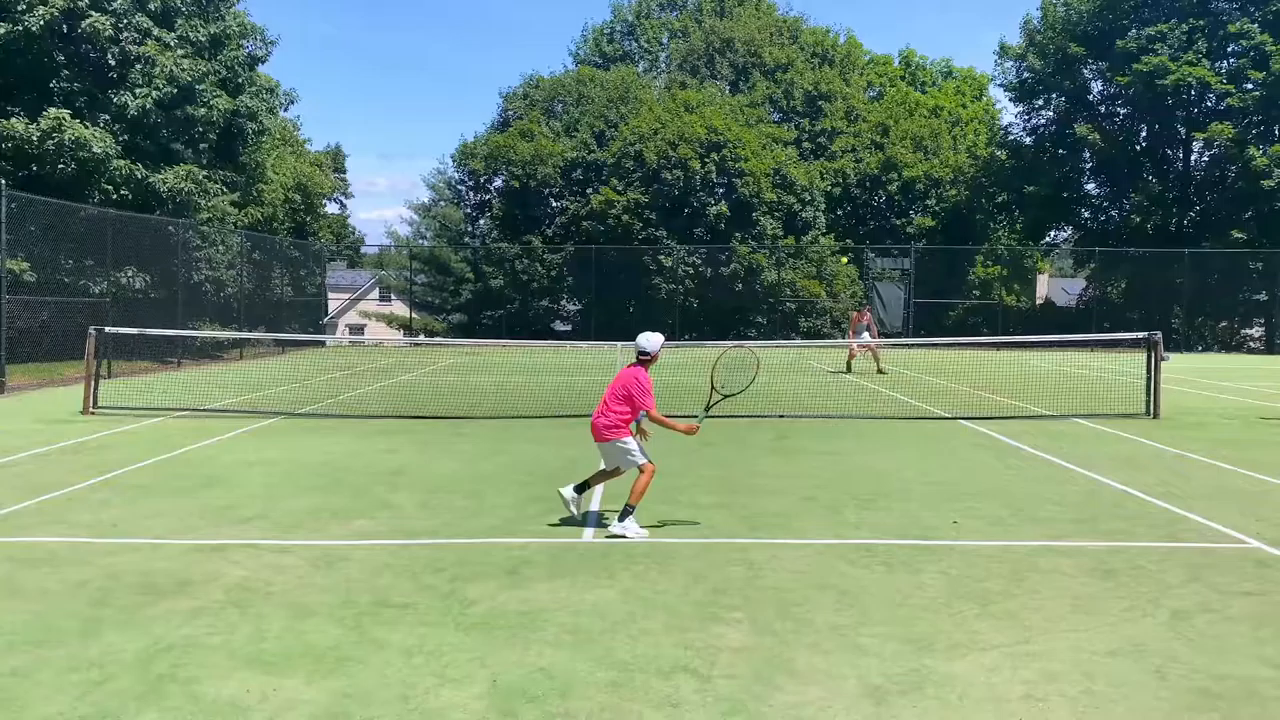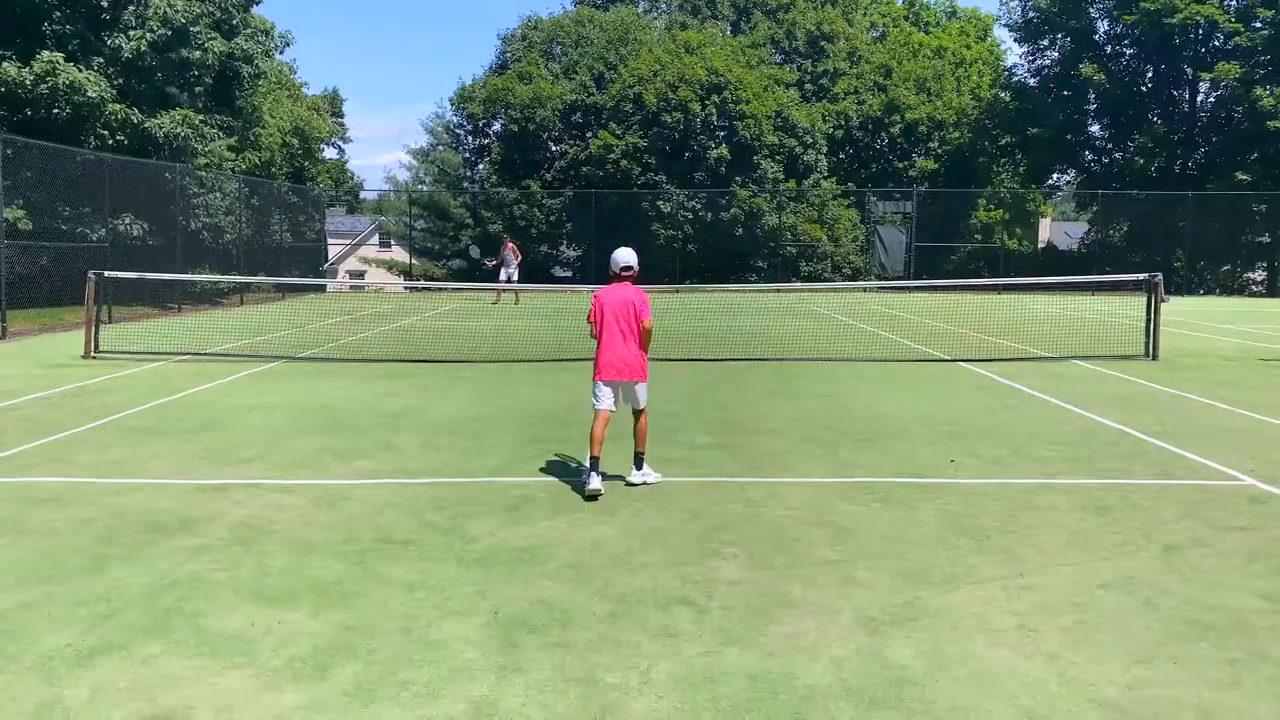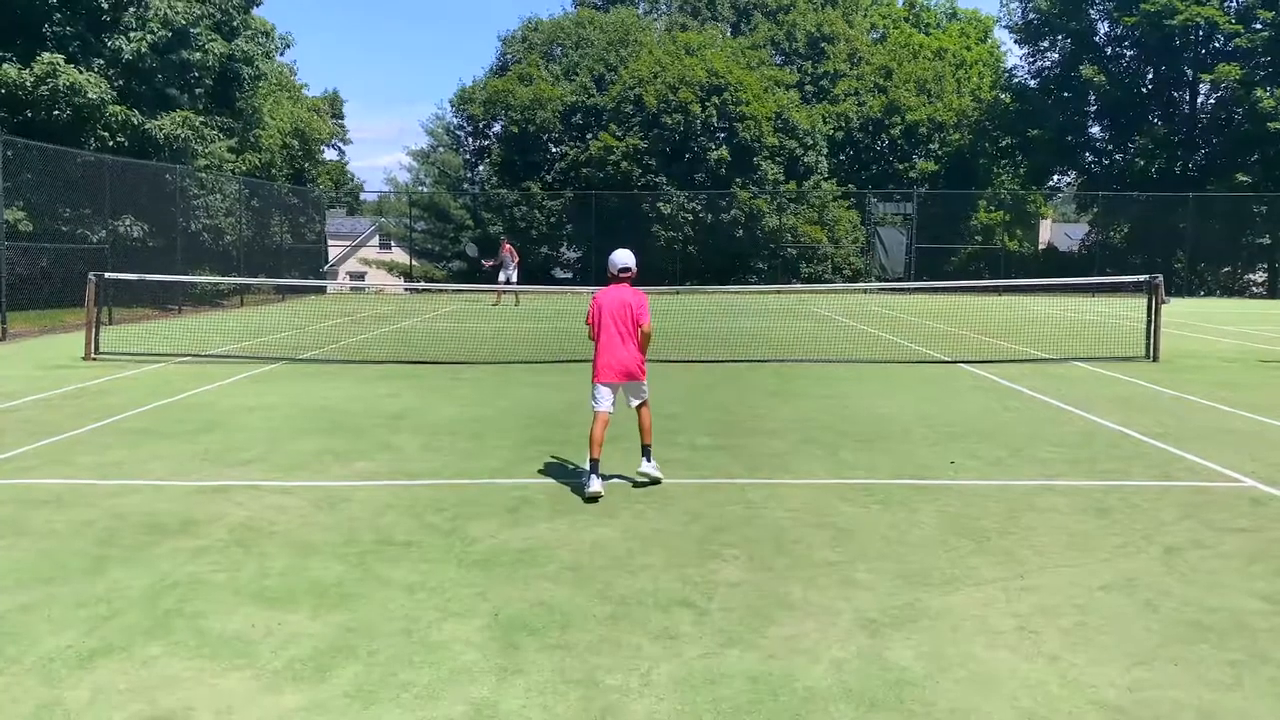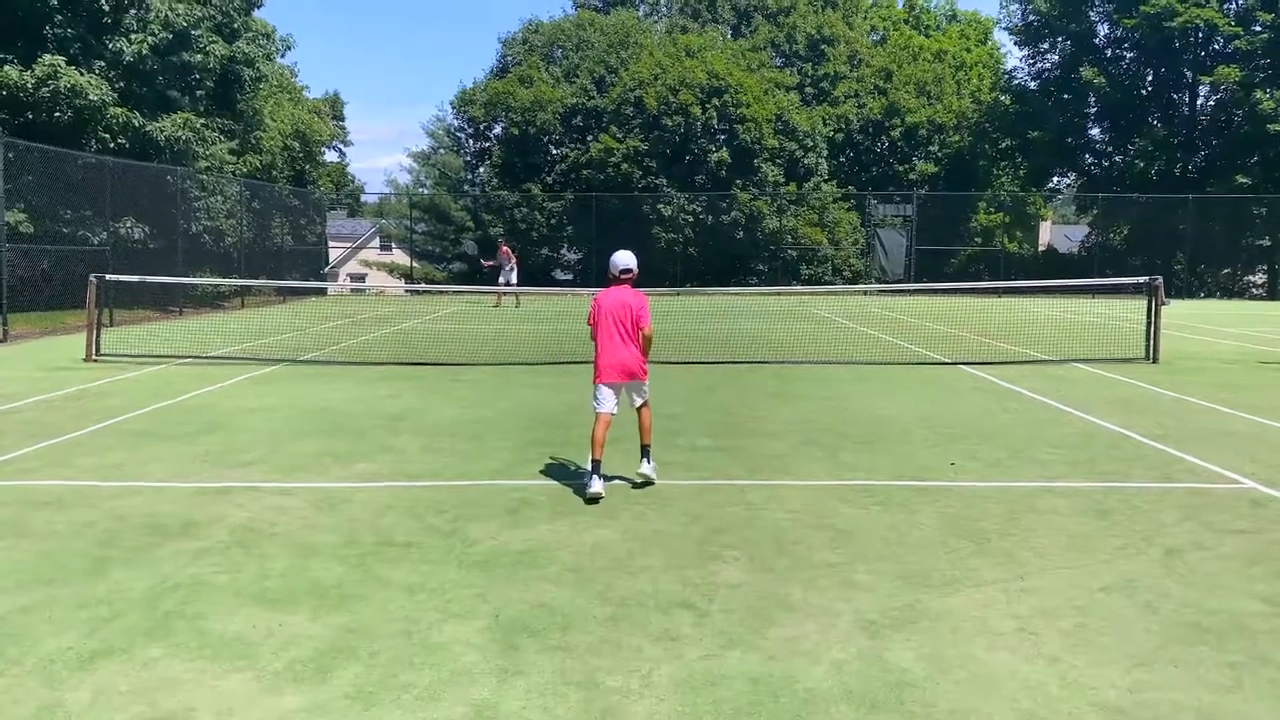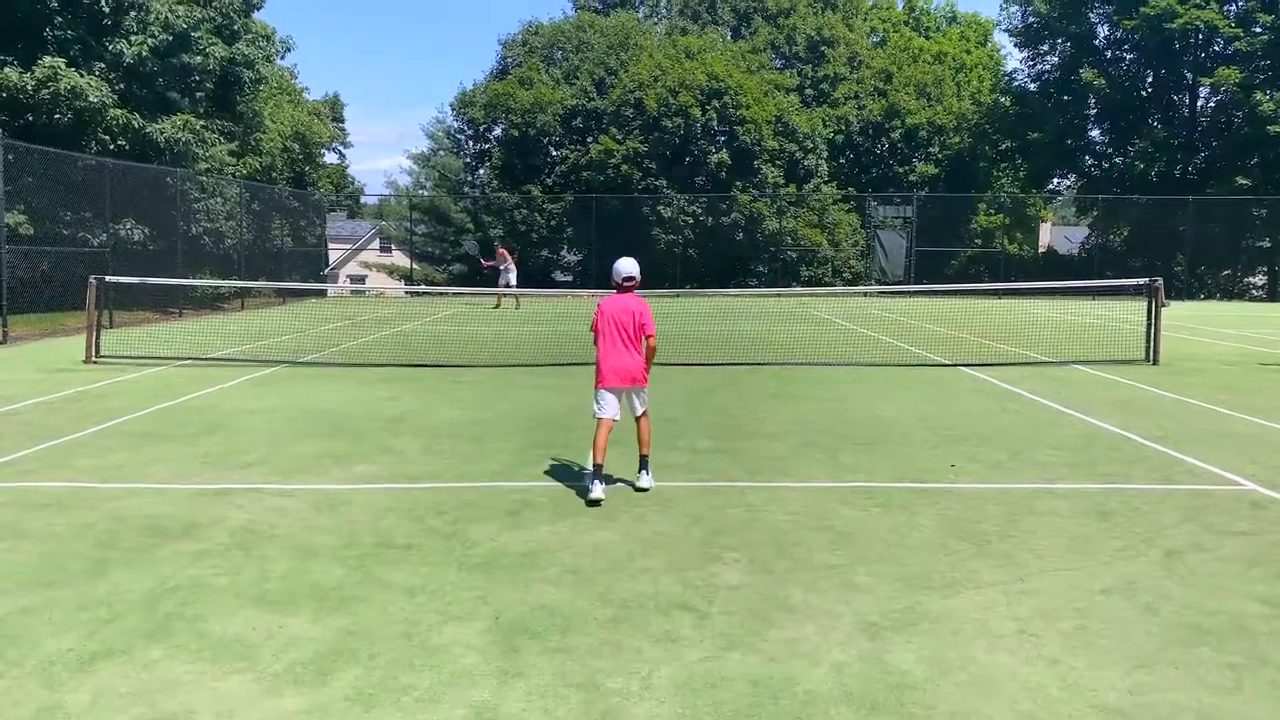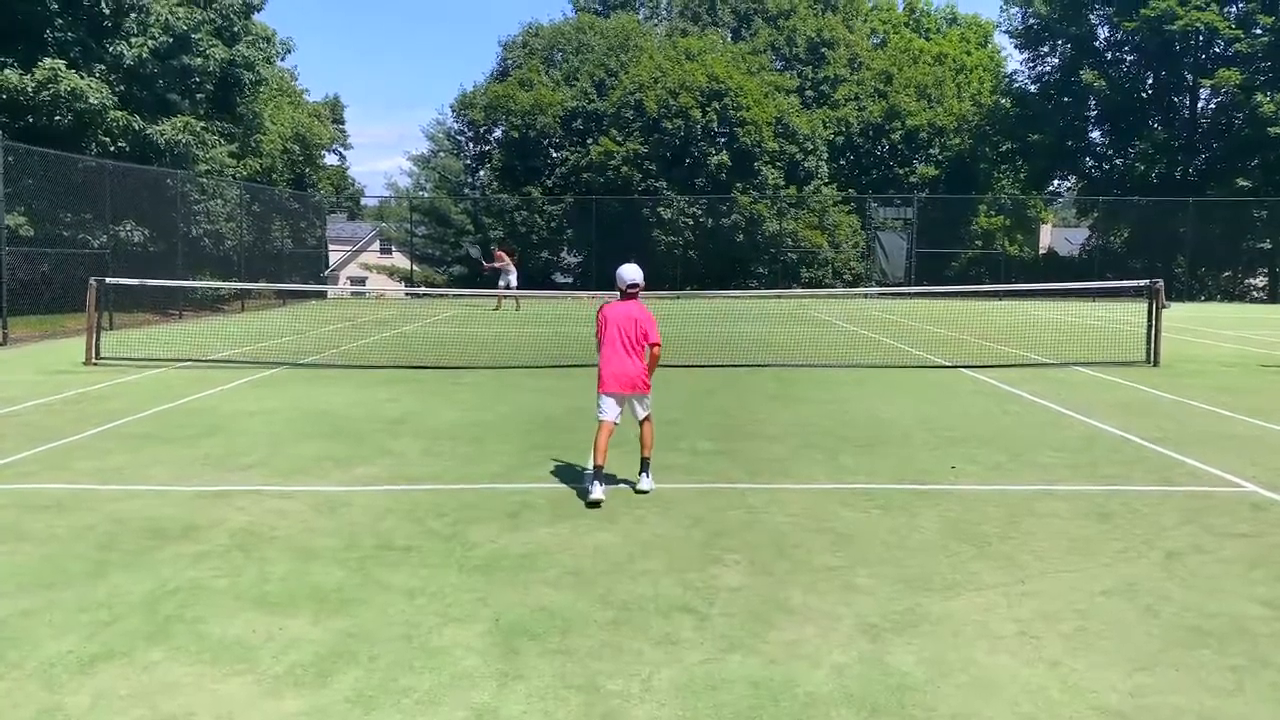
dt=0.1s
person 1, frame 1
left shoulder: (631, 370)
right shoulder: (641, 378)
right elbow: (652, 415)
left wrist: (637, 424)
right wrist: (680, 427)
left hip: (603, 424)
right hip: (613, 429)
left knee: (619, 467)
right knee: (647, 469)
left ankle: (575, 491)
right ankle: (623, 521)
person 1, frame 2
left shoulder: (600, 295)
right shoulder: (638, 298)
left elbow: (594, 333)
right elbow: (646, 326)
right wrist: (641, 356)
left hip: (604, 368)
right hip: (632, 365)
left knee: (602, 415)
right knee: (640, 412)
left ankle: (594, 475)
right ankle: (639, 469)
person 1, frame 3
left shoulder: (598, 297)
right shoulder: (638, 296)
left elbow: (593, 335)
right elbow: (646, 330)
right wrist: (642, 355)
left hip: (604, 366)
right hip: (631, 365)
left knee: (601, 417)
right knee: (643, 406)
left ankle: (594, 476)
right ankle: (647, 460)
person 1, frame 4
left shoulder: (599, 298)
right shoulder: (638, 298)
left elbow: (594, 336)
right elbow: (647, 333)
right wrist: (644, 357)
left hip: (606, 366)
right hip: (633, 365)
left knee: (603, 418)
right knee: (643, 406)
left ankle: (595, 477)
right ankle: (646, 461)
person 1, frame 5
left shoulder: (602, 305)
right shoulder: (642, 306)
left elbow: (597, 342)
right elbow: (651, 344)
right wrist: (646, 368)
left hip: (608, 372)
right hip: (635, 372)
left knee: (604, 424)
right knee: (642, 416)
left ankle: (596, 481)
right ankle: (644, 472)
person 1, frame 6
left shoulder: (606, 311)
right shoulder: (644, 313)
left elbow: (600, 347)
right elbow: (655, 351)
right wrist: (648, 373)
left hip: (609, 377)
right hip: (636, 377)
left knee: (605, 427)
right knee: (645, 421)
left ankle: (596, 483)
right ankle: (645, 475)
